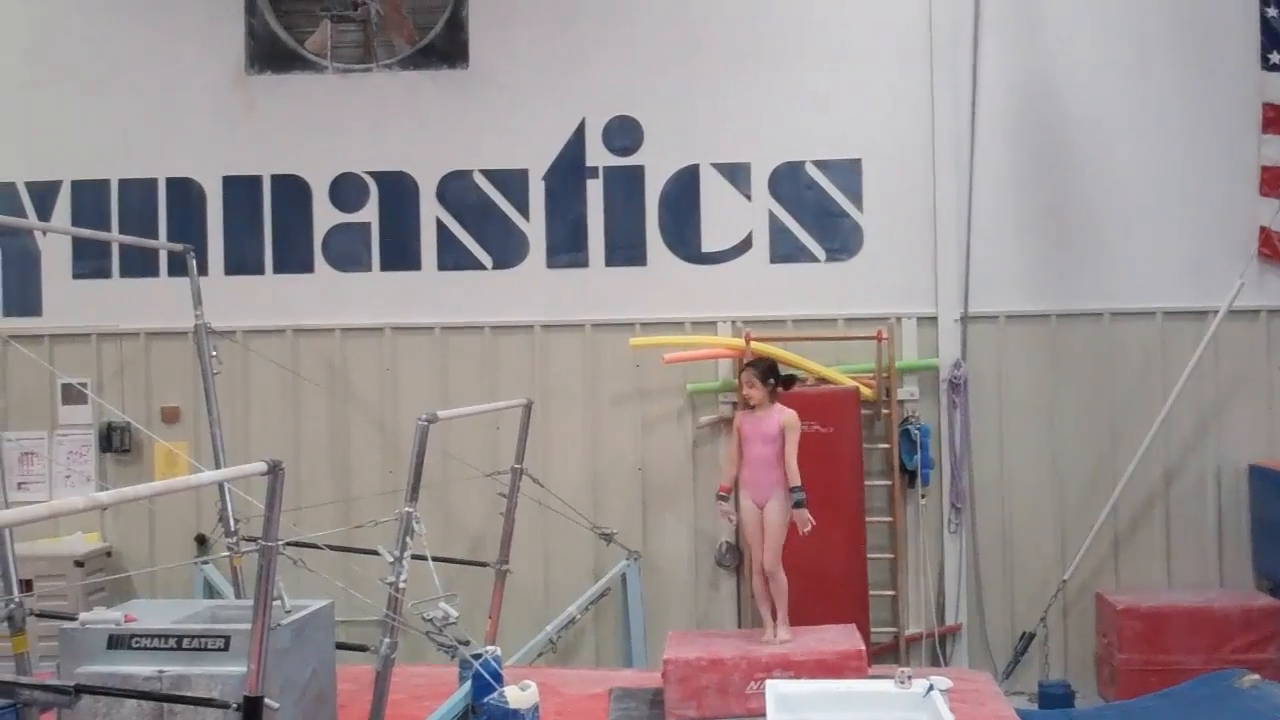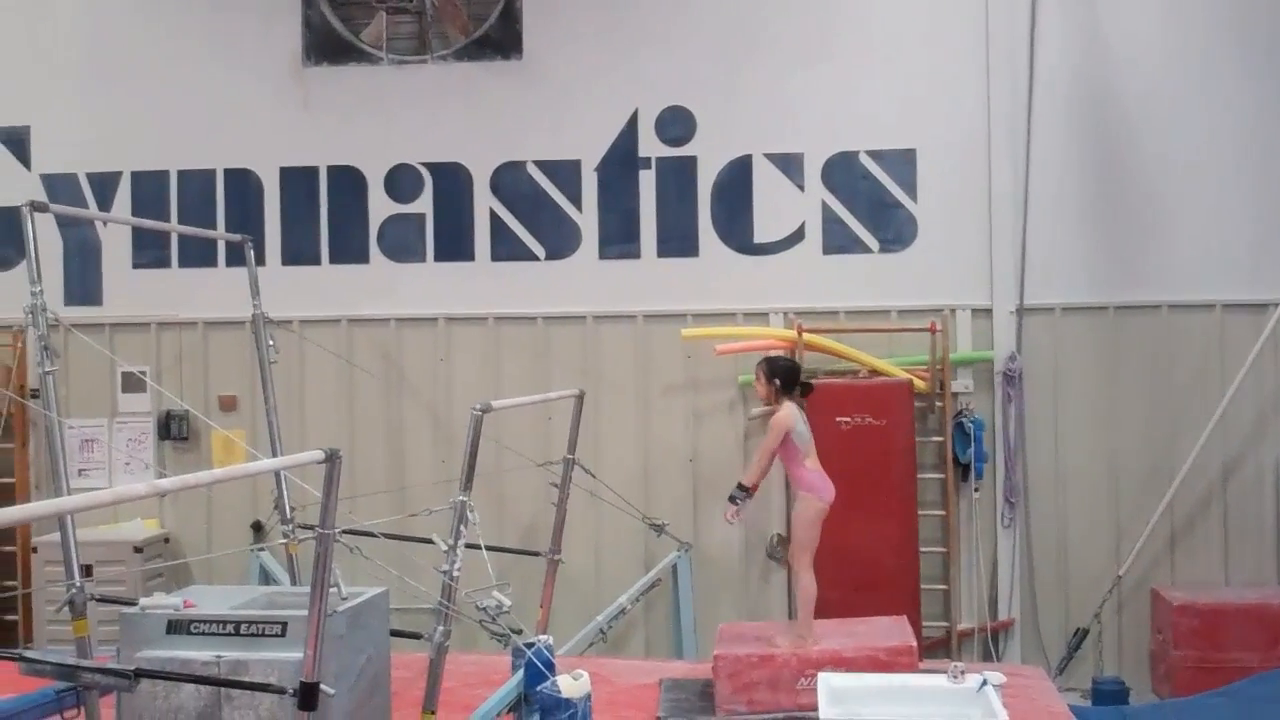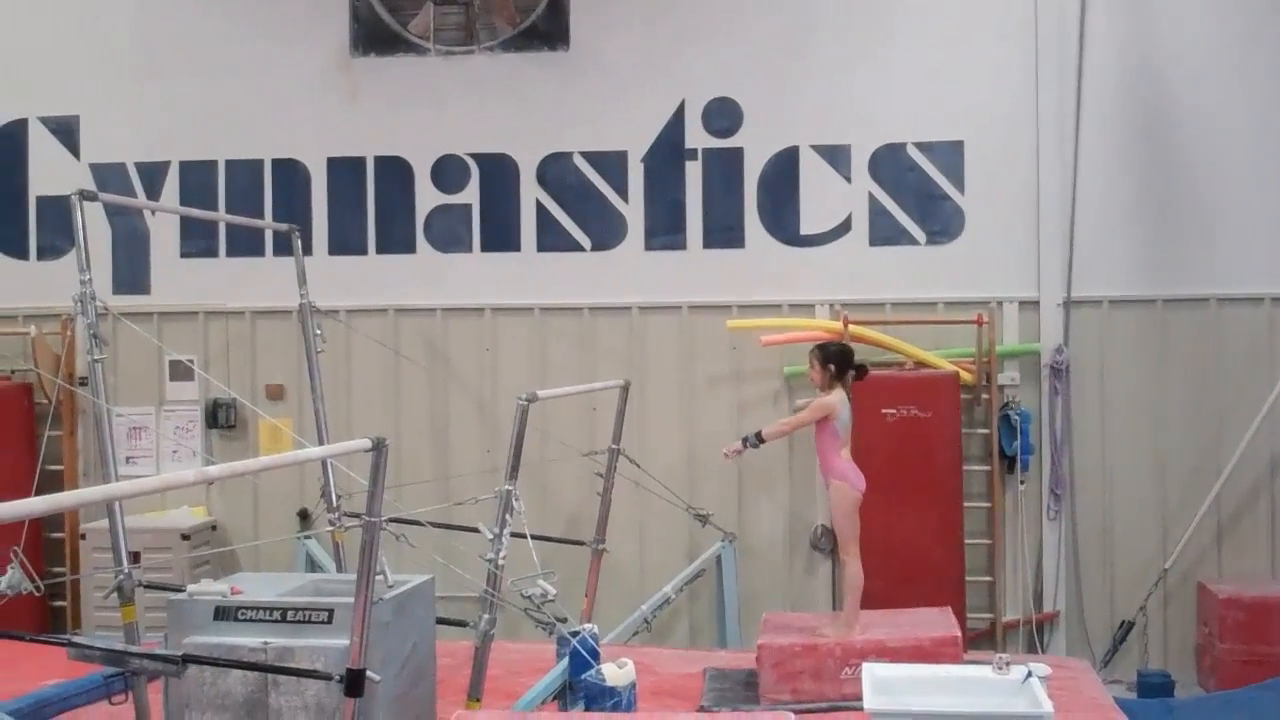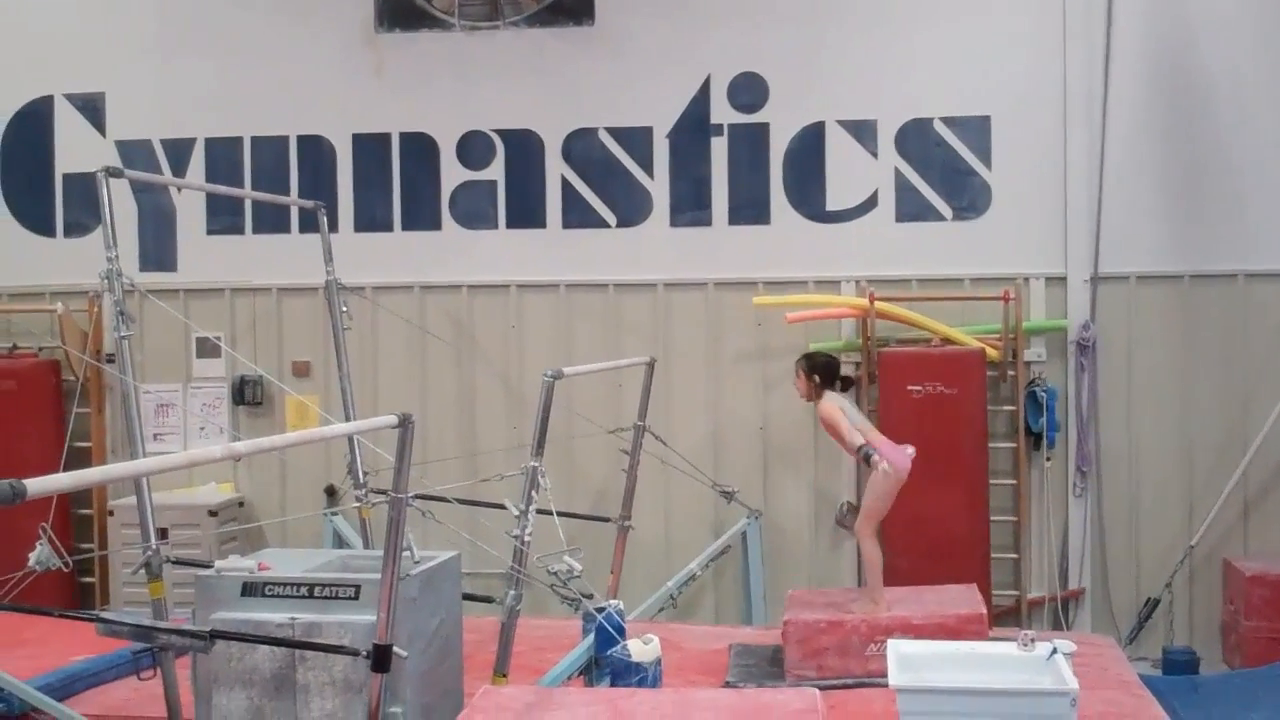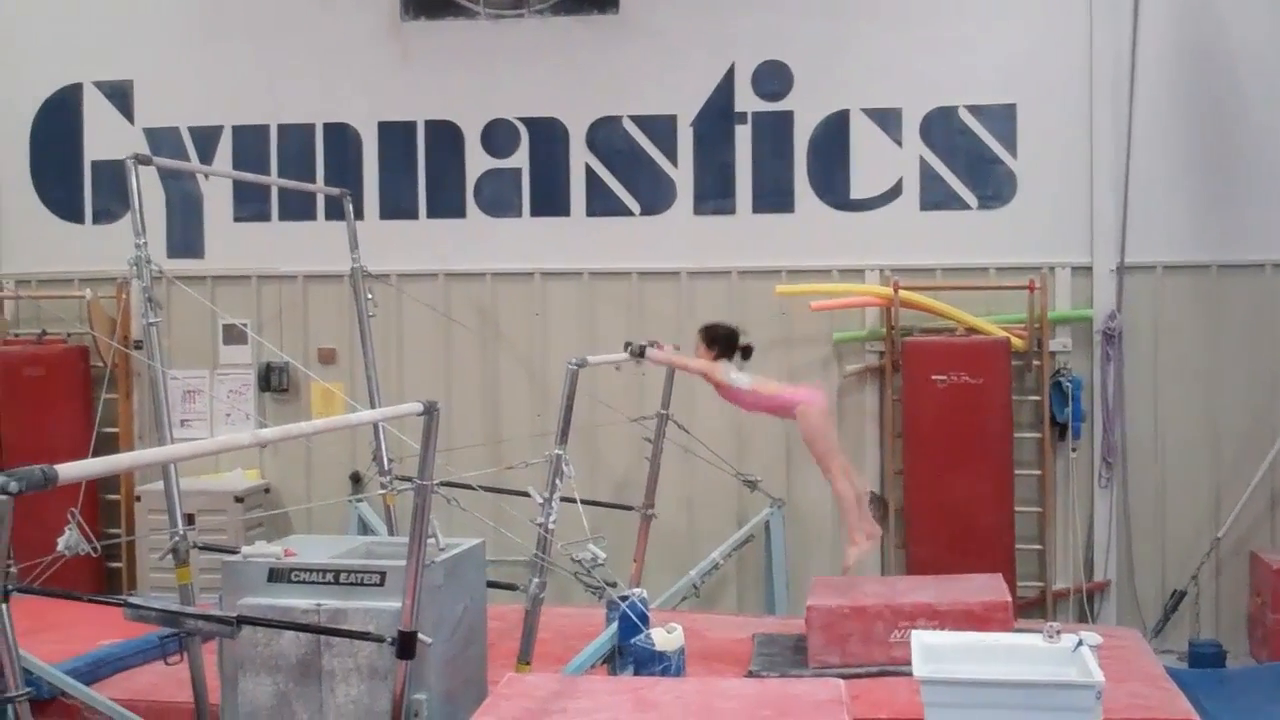
dt=1s
person 1, frame 1
left shoulder: (787, 417)
right shoulder: (741, 419)
left elbow: (790, 461)
right elbow: (734, 460)
left wrist: (799, 502)
right wrist: (723, 495)
left hip: (776, 494)
right hip: (749, 495)
left knee: (771, 564)
right knee: (756, 565)
left ankle: (783, 622)
right ankle: (768, 625)
person 1, frame 2
left shoulder: (782, 417)
right shoulder: (789, 411)
left elbow: (760, 461)
right elbow: (767, 460)
left wrist: (736, 498)
right wrist: (745, 495)
left hip: (811, 491)
right hip: (811, 489)
left knee: (802, 565)
right knee: (797, 562)
left ankle: (802, 634)
right ankle: (803, 629)
person 1, frame 3
left shoulder: (829, 401)
right shoulder: (836, 398)
left elbow: (787, 426)
right elbow: (793, 423)
left wrist: (746, 442)
right wrist: (750, 442)
left hip: (842, 481)
right hip: (843, 480)
left knee: (849, 554)
right knee: (847, 554)
left ankle: (849, 624)
right ankle: (848, 621)
person 1, frame 4
left shoulder: (825, 406)
right shoulder: (833, 399)
left elbow: (849, 433)
left wrist: (872, 457)
left hip: (889, 463)
right hip: (892, 458)
left knee: (864, 530)
right knee: (865, 529)
left ankle: (876, 601)
right ankle: (873, 595)
person 1, frame 5
left shoulder: (714, 370)
right shoulder: (724, 368)
left elbow: (678, 361)
right elbow: (687, 361)
left wrist: (640, 350)
right wrist: (665, 350)
left hip: (805, 406)
right hip: (808, 400)
left knee: (834, 472)
right knee: (838, 468)
left ankle: (856, 538)
right ankle: (866, 526)
